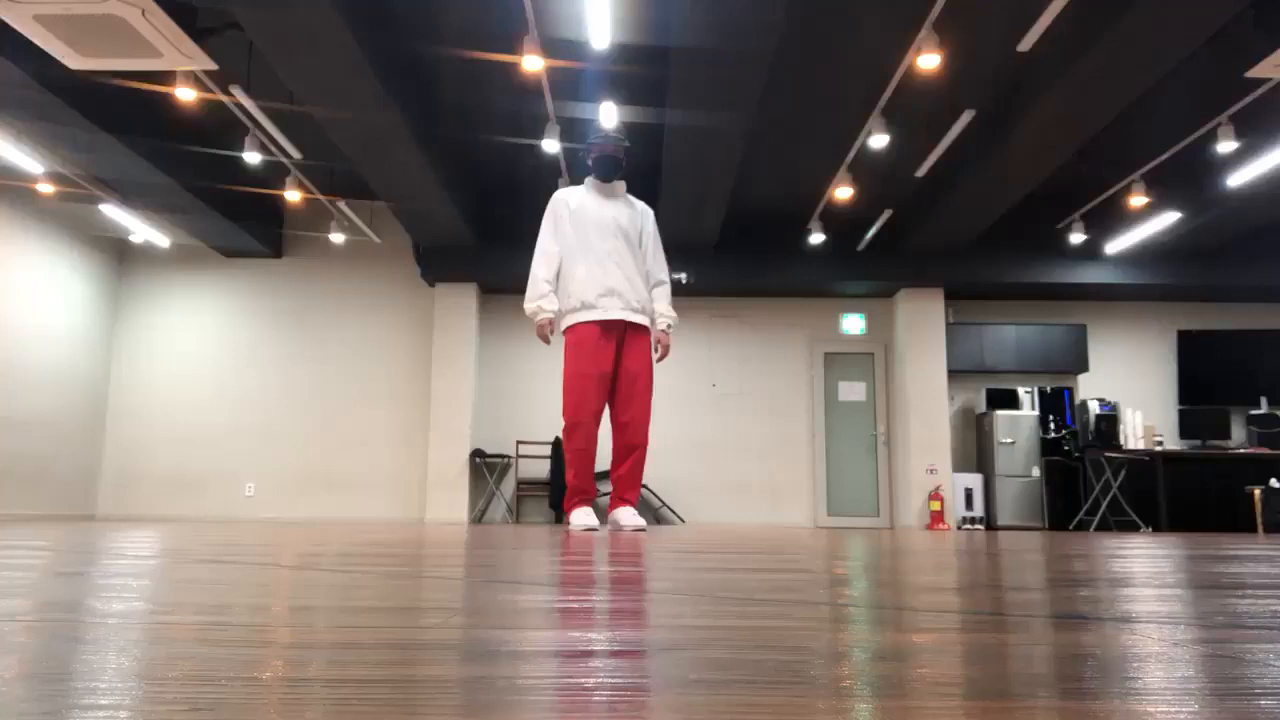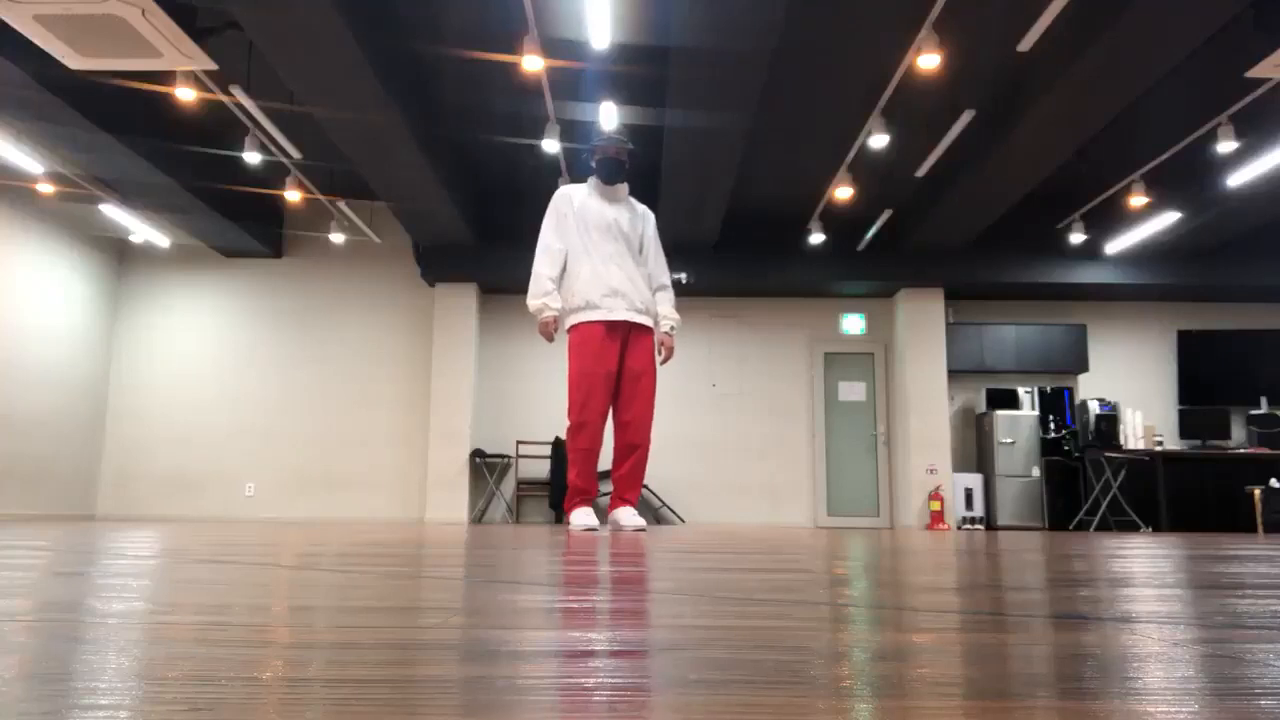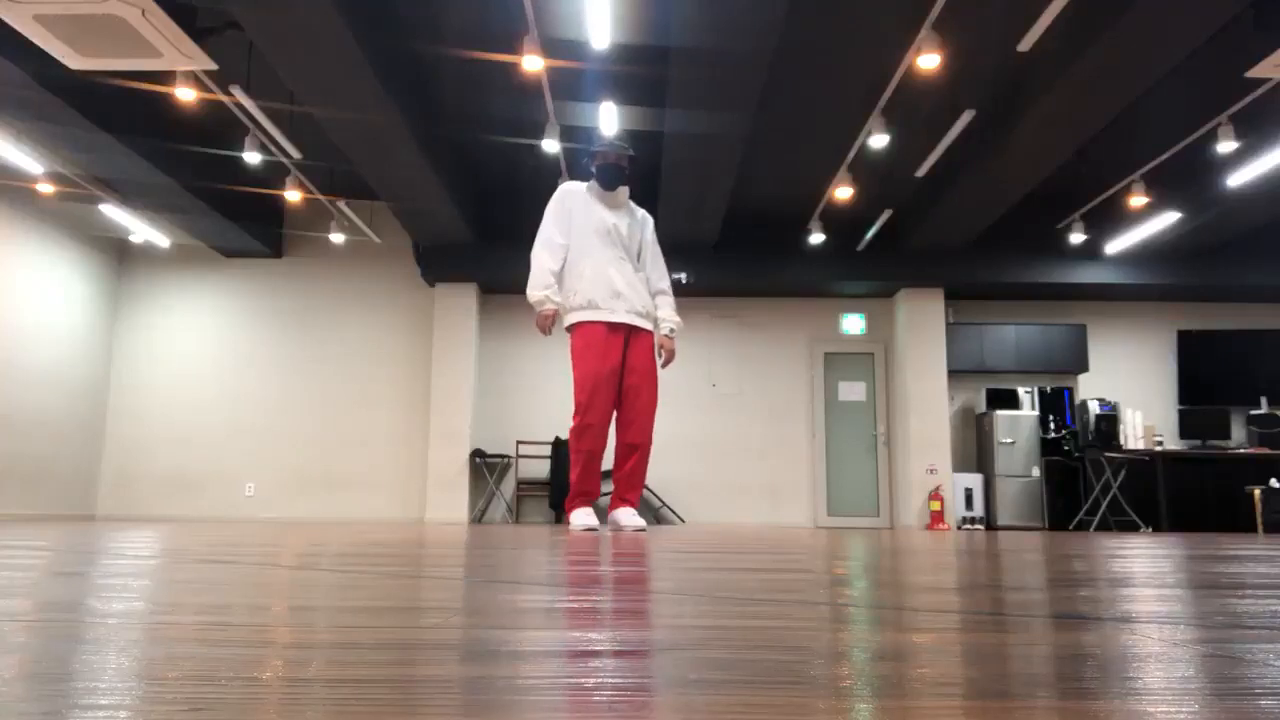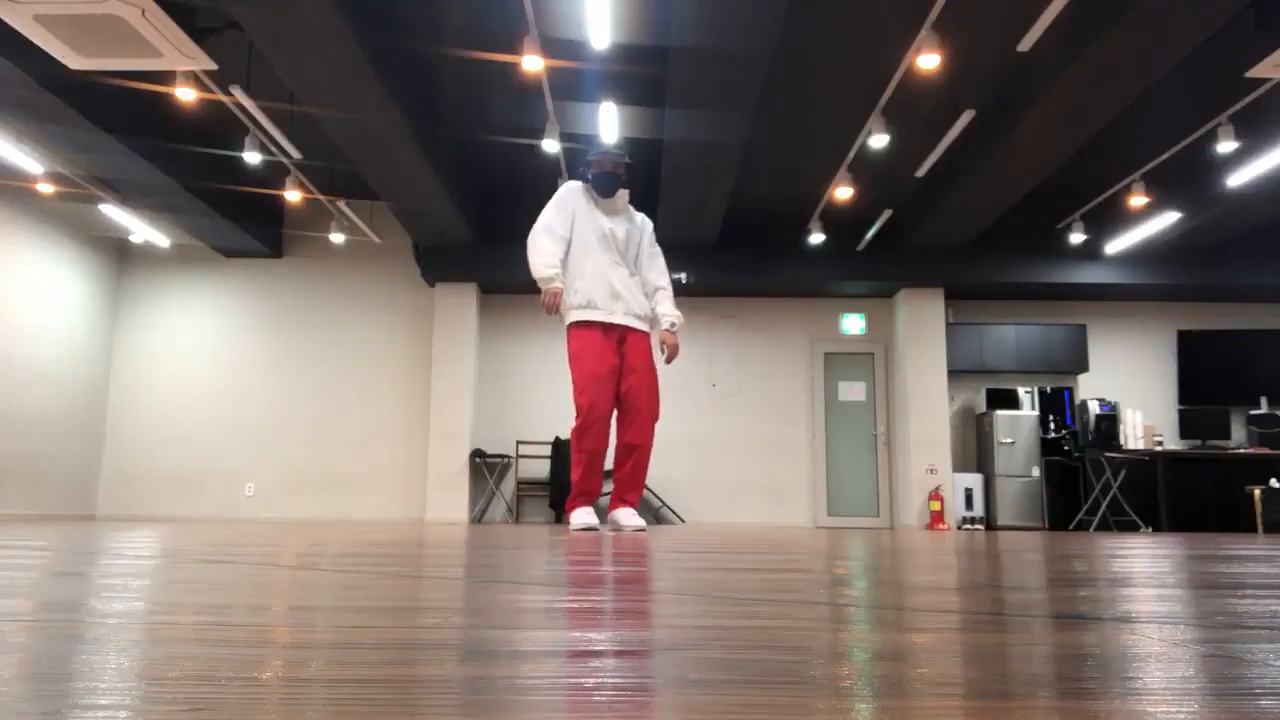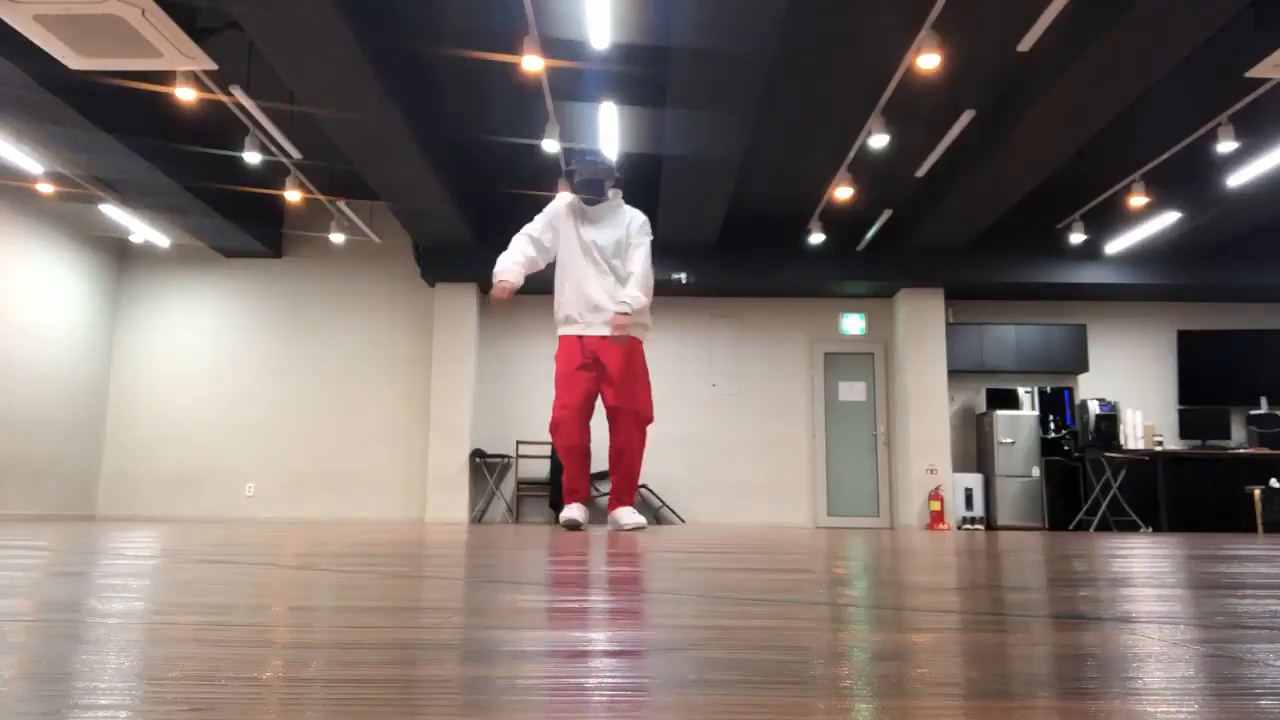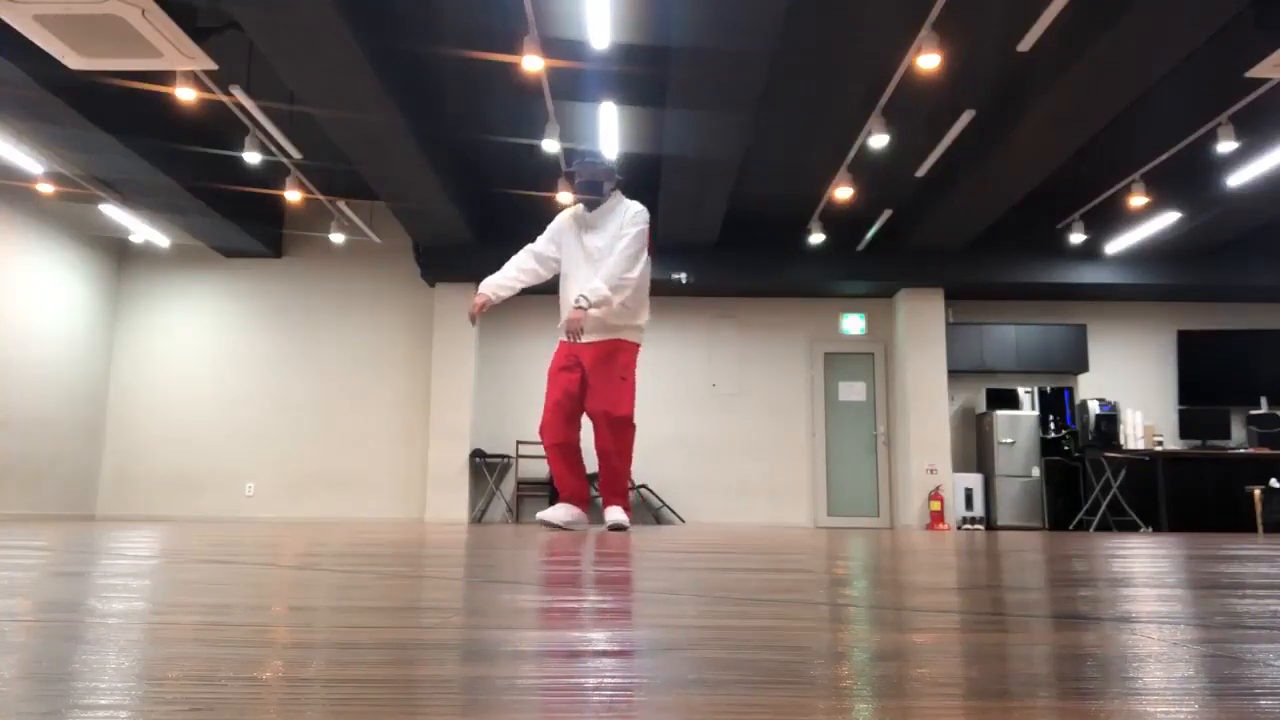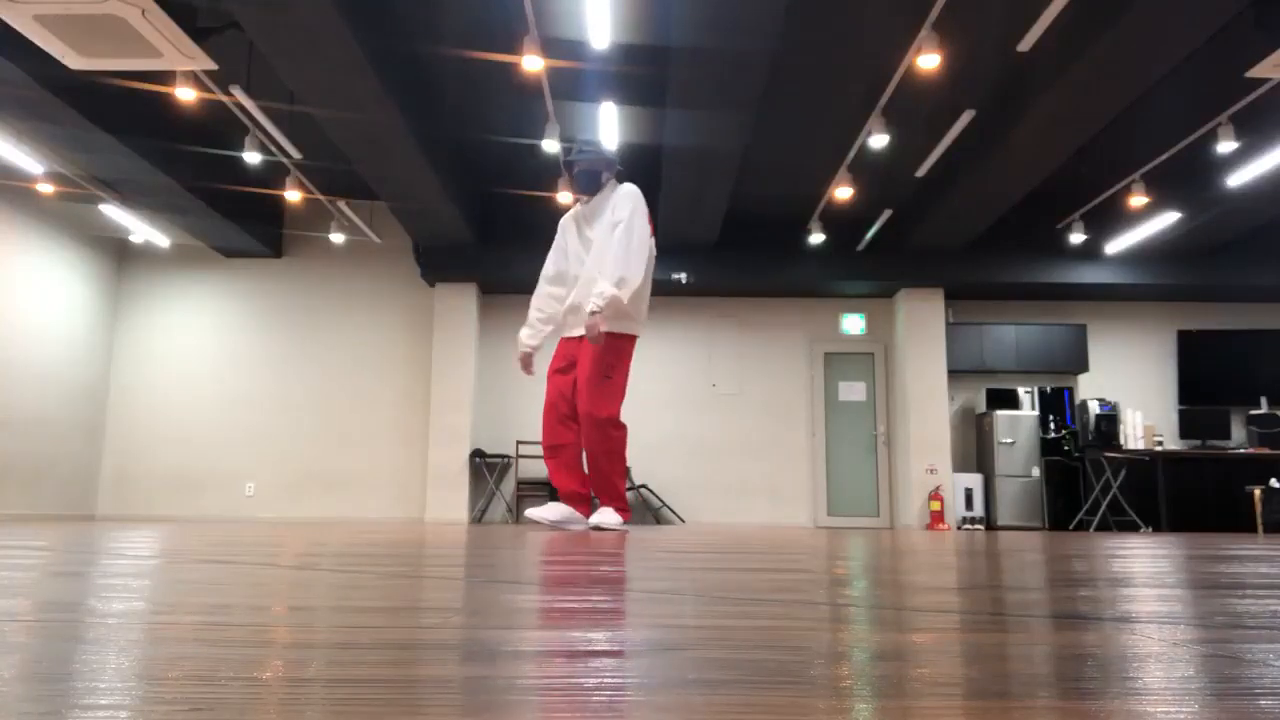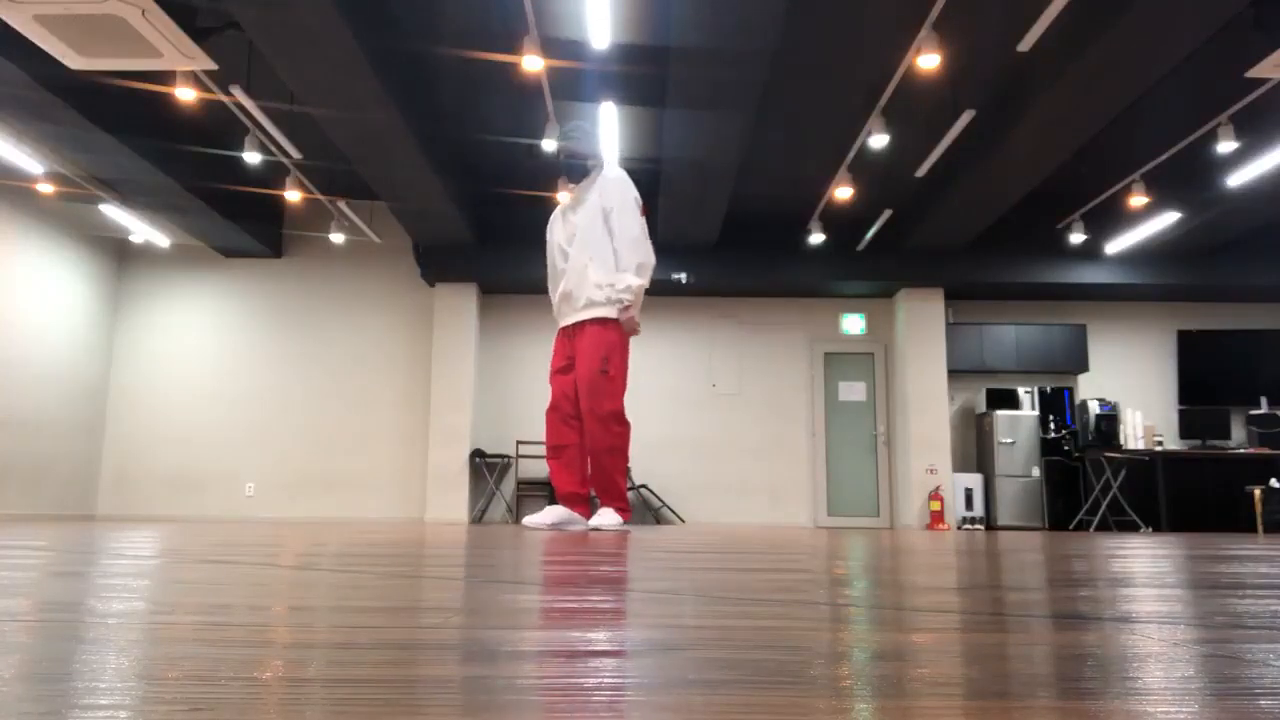
dt=0.5s
person 1, frame 1
left shoulder: (641, 211)
right shoulder: (565, 201)
left elbow: (656, 270)
right elbow: (547, 256)
left wrist: (663, 320)
right wrist: (543, 308)
left hip: (635, 321)
right hip: (586, 318)
left knee: (634, 417)
right knee: (581, 413)
left ankle: (624, 503)
right ankle: (579, 504)
person 1, frame 2
left shoulder: (643, 214)
right shoulder: (568, 198)
left elbow: (658, 272)
right elbow: (550, 253)
left wrist: (666, 323)
right wrist: (546, 304)
left hip: (639, 321)
right hip: (590, 317)
left knee: (637, 417)
right knee: (587, 412)
left ankle: (624, 504)
right ankle: (580, 504)
person 1, frame 3
left shoulder: (641, 218)
right shoulder: (570, 196)
left elbow: (657, 274)
right elbow: (548, 247)
left wrist: (667, 325)
right wrist: (546, 296)
left hip: (638, 323)
right hip: (591, 318)
left knee: (639, 415)
right knee: (592, 410)
left ankle: (624, 503)
right ankle: (581, 503)
person 1, frame 4
left shoulder: (639, 222)
right shoulder: (572, 196)
left elbow: (655, 274)
right elbow: (544, 236)
left wrist: (667, 322)
right wrist: (551, 278)
left hip: (634, 325)
right hip: (588, 320)
left knee: (641, 414)
right knee: (593, 410)
left ankle: (624, 504)
right ankle: (581, 503)
person 1, frame 5
left shoulder: (633, 219)
right shoulder: (562, 210)
left elbow: (640, 270)
right elbow: (530, 242)
left wrist: (625, 308)
right wrist: (507, 272)
left hip: (622, 334)
right hip: (574, 333)
left knee: (631, 415)
right knee: (568, 417)
left ankle: (622, 503)
right ankle: (576, 500)
person 1, frame 6
left shoulder: (633, 214)
right shoulder: (567, 221)
left elbow: (620, 268)
right elbow: (533, 259)
left wrist: (584, 302)
right wrist: (490, 289)
left hip: (616, 334)
right hip: (572, 338)
left knee: (612, 415)
right knee: (556, 420)
left ankle: (615, 502)
right ankle: (573, 502)
person 1, frame 7
left shoulder: (627, 197)
right shoulder: (569, 221)
left elbow: (625, 260)
right elbow: (551, 283)
left wrist: (599, 307)
right wrist: (530, 337)
left hip: (611, 327)
right hip: (571, 330)
left knee: (597, 414)
right knee: (558, 415)
left ankle: (613, 506)
right ankle: (573, 503)
person 1, frame 8
left shoulder: (613, 182)
right shoulder: (560, 214)
left elbow: (633, 242)
left wrist: (627, 298)
right wrist: (563, 315)
left hip: (605, 314)
right hip: (569, 320)
left knee: (601, 409)
right knee: (562, 412)
left ankle: (614, 507)
right ankle: (572, 504)
